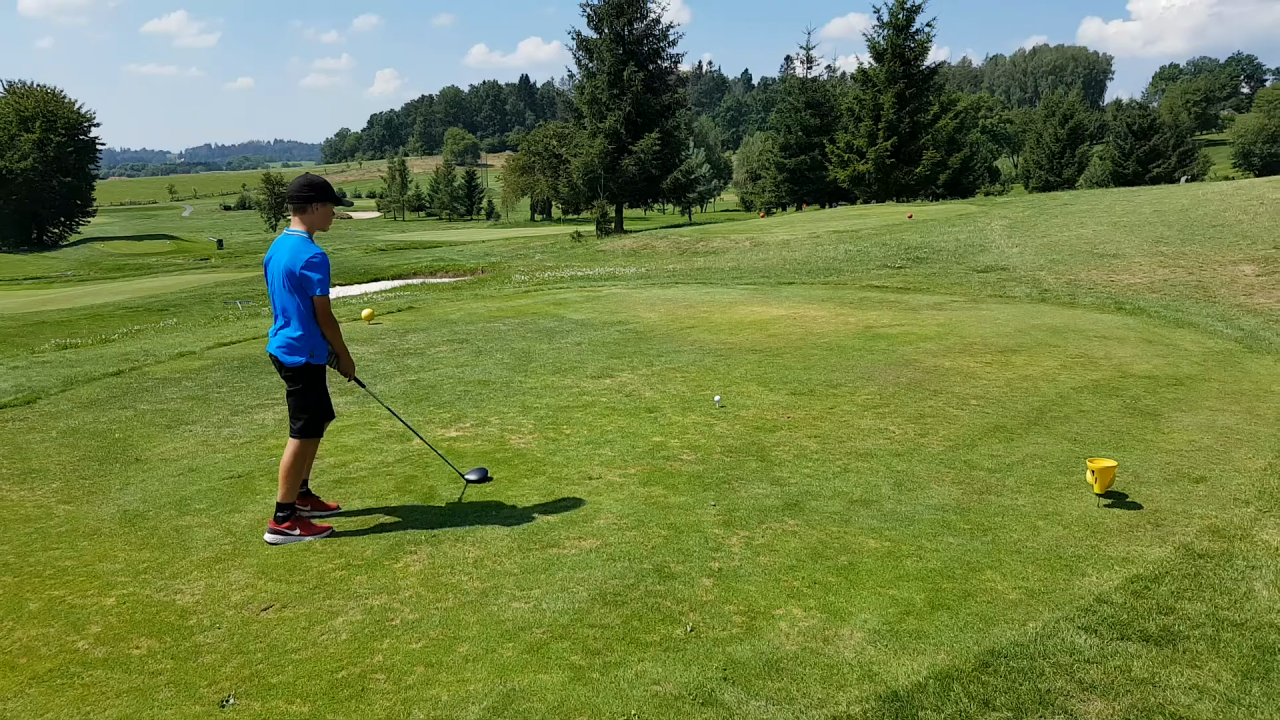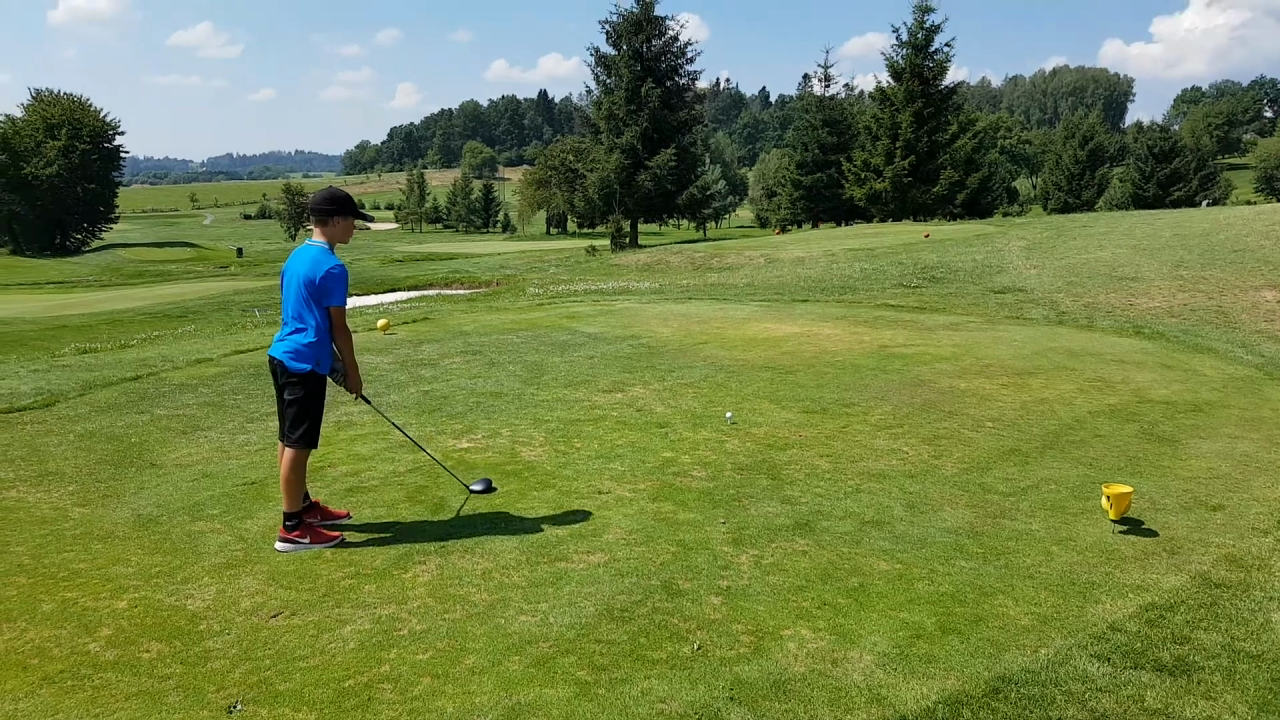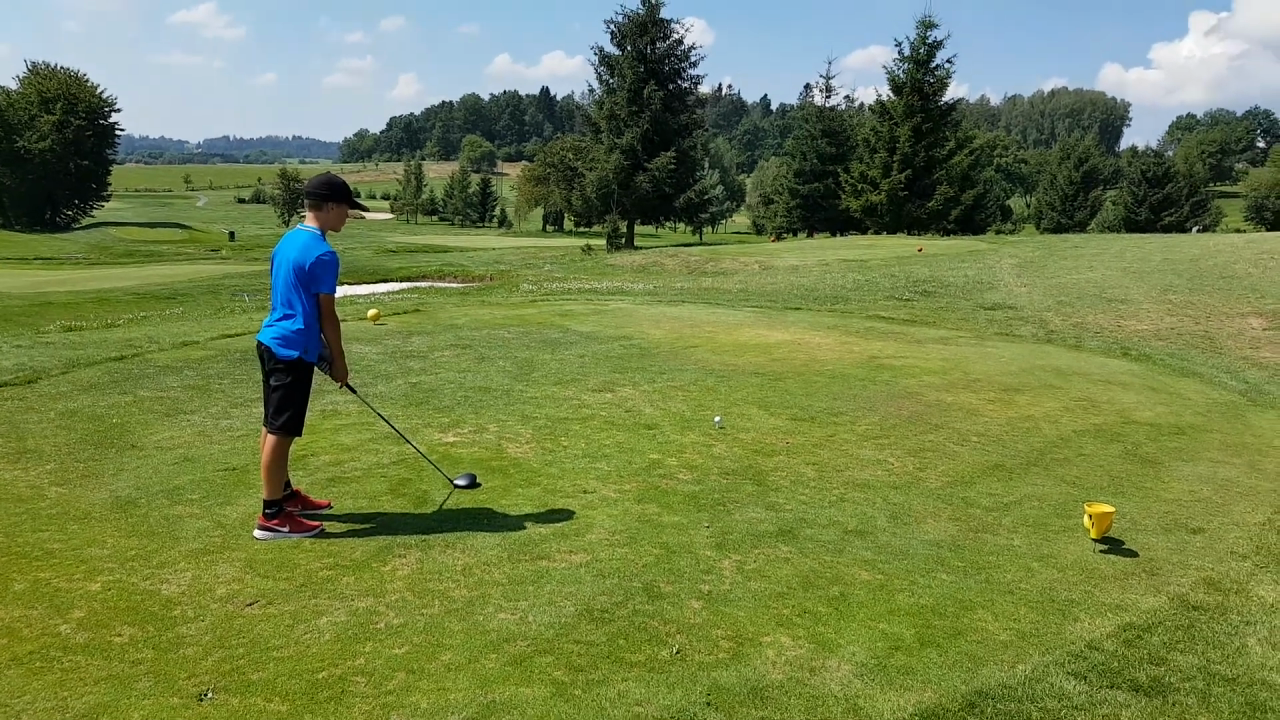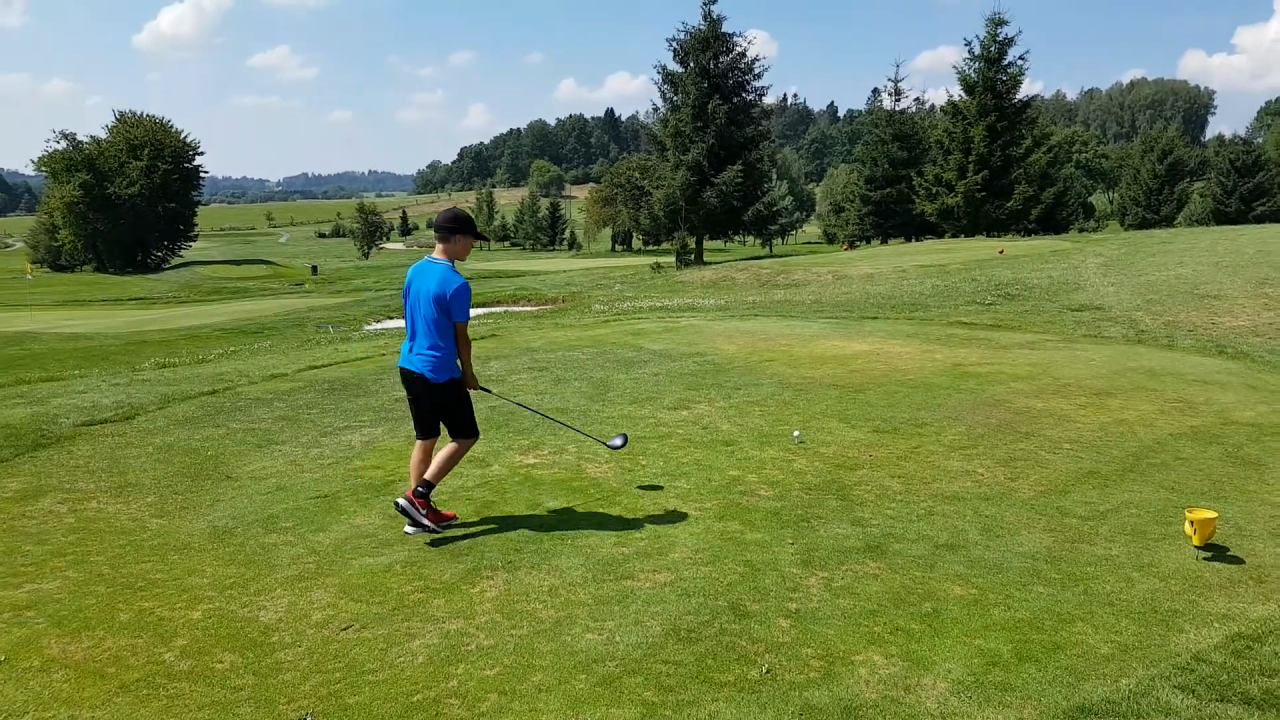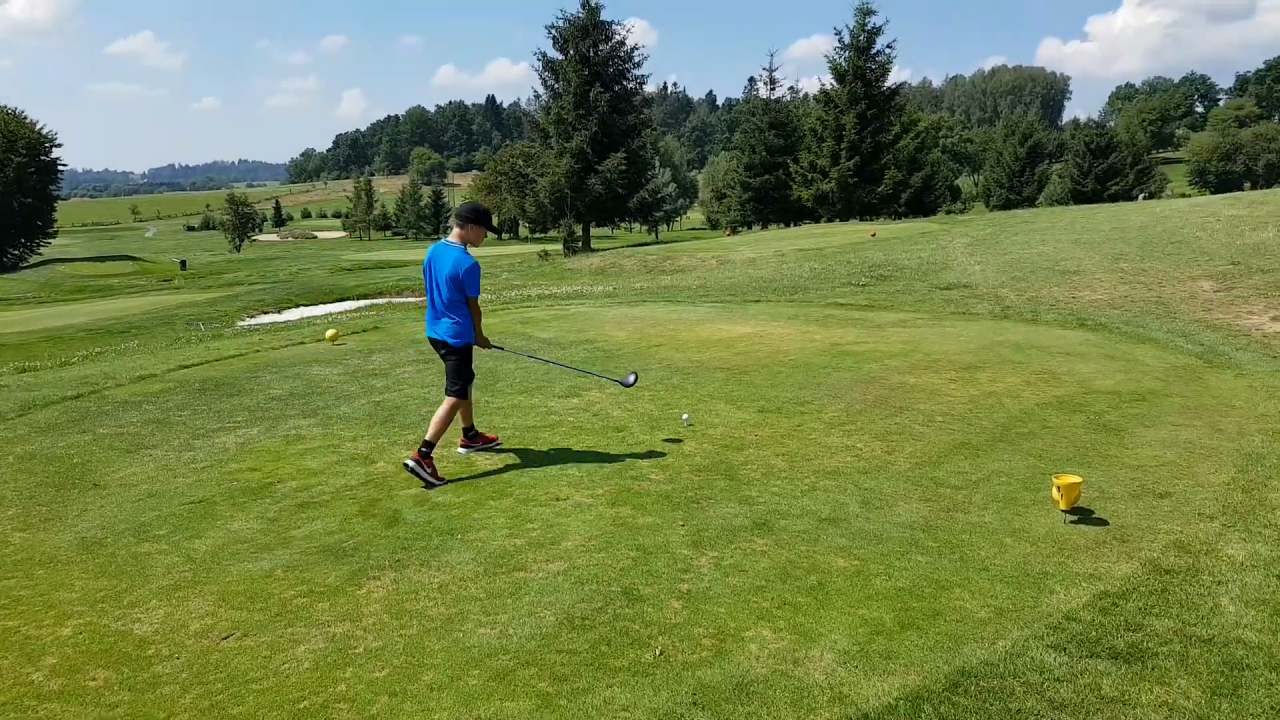
dt=1s
person 1, frame 1
left shoulder: (277, 247)
right shoulder: (312, 256)
right elbow: (324, 316)
left wrist: (327, 352)
right wrist: (344, 356)
left hip: (285, 346)
right hip: (303, 353)
left knee: (318, 420)
right knee: (303, 433)
left ankle: (301, 495)
right ankle: (282, 520)
person 1, frame 2
left shoulder: (296, 256)
right shoulder: (331, 267)
right elbow: (338, 327)
left wrist: (331, 359)
right wrist: (351, 371)
left hip: (283, 355)
right hip: (304, 363)
left knee: (290, 440)
right knee: (298, 445)
left ankle: (304, 506)
right ankle: (292, 529)
person 1, frame 3
left shoulder: (287, 240)
right shoulder: (322, 254)
right elbow: (327, 314)
left wrist: (319, 347)
right wrist: (338, 359)
left hip: (272, 341)
right hip: (293, 350)
left knee: (274, 428)
right knee: (280, 432)
left ankle: (285, 495)
right ankle: (271, 516)
person 1, frame 4
left shoulder: (414, 271)
right shoulder: (456, 284)
right elbow: (460, 337)
right wrist: (467, 373)
left hip: (410, 365)
right hip: (439, 372)
left knee: (426, 437)
right knee: (466, 437)
left ankle: (420, 511)
right ankle: (417, 496)
person 1, frame 5
left shoulder: (432, 251)
right shoulder: (468, 264)
right elbow: (473, 306)
right wrist: (479, 336)
left hip: (435, 331)
right hip: (457, 336)
left knee: (463, 383)
right knee: (454, 397)
left ankle: (470, 437)
right ankle: (422, 456)
